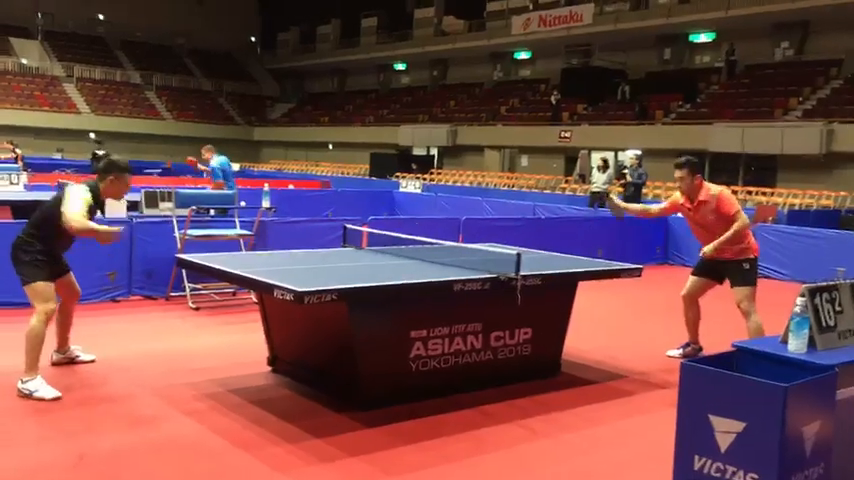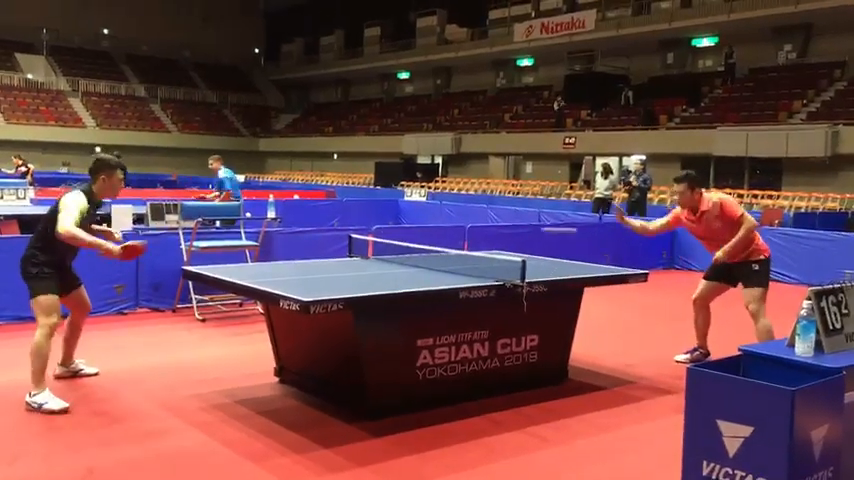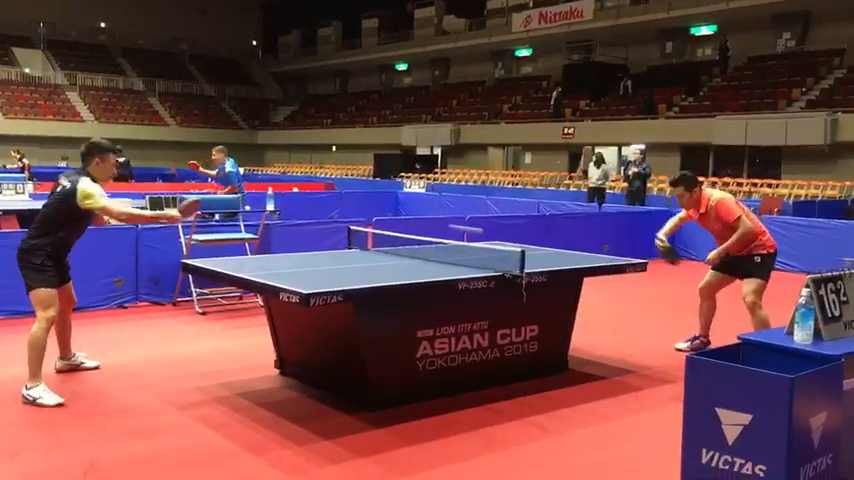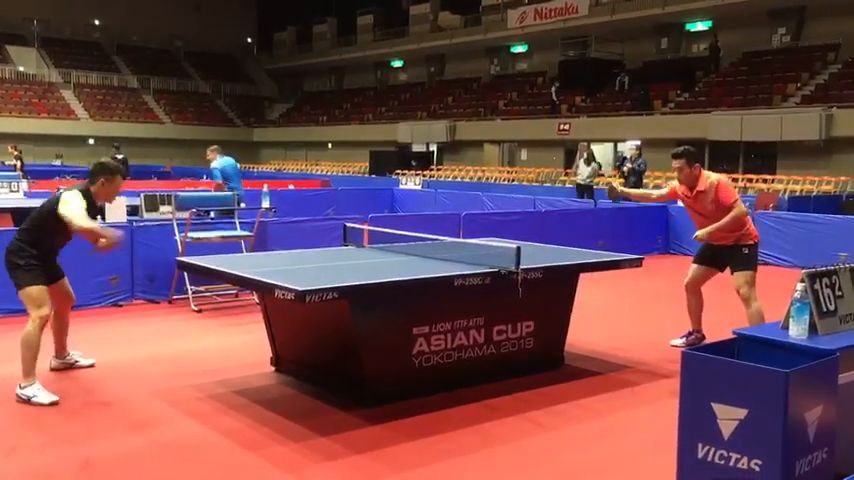
dt=0.5s
person 1, frame 1
left shoulder: (93, 196)
right shoulder: (80, 192)
right elbow: (72, 223)
left wrist: (99, 233)
right wrist: (107, 232)
left hip: (48, 252)
right hip: (32, 252)
left knee: (71, 296)
right knee: (46, 309)
left ankle: (63, 351)
right ankle: (29, 379)
person 1, frame 2
left shoulder: (92, 199)
right shoulder: (77, 198)
right elbow: (65, 231)
left wrist: (104, 231)
right wrist: (104, 246)
left hip: (59, 265)
right hip: (40, 265)
left knee: (82, 309)
right knee: (50, 322)
left ankle: (67, 364)
right ankle: (37, 393)
person 1, frame 3
left shoulder: (72, 178)
right shoulder: (86, 185)
right elbow: (121, 213)
left wrist: (97, 216)
right wrist: (165, 216)
left hip: (51, 254)
right hip: (36, 255)
left knee: (66, 306)
right knee: (48, 315)
left ankle: (66, 358)
right ankle: (33, 387)
person 1, frame 4
left shoulder: (89, 201)
right shoulder: (75, 198)
right elbow: (81, 225)
left wrist: (96, 237)
right wrist: (109, 236)
left hip: (42, 256)
right hip: (24, 257)
left knee: (66, 302)
right knee: (40, 314)
left ankle: (61, 356)
right ankle: (27, 385)
person 2, frame 1
left shoulder: (718, 194)
right shoulder: (681, 199)
left elbow: (744, 223)
right elbow: (654, 210)
left wrist: (717, 244)
right wrist: (622, 206)
left hip: (741, 253)
right hip: (715, 256)
left knee: (746, 307)
right knee: (688, 296)
right ankle: (694, 346)
person 2, frame 2
left shoulder: (720, 202)
right shoulder: (682, 213)
left elbow: (751, 224)
right elbow: (651, 228)
left wrist: (727, 249)
right wrist: (626, 221)
left hip: (753, 256)
right hip: (725, 260)
left knee: (755, 310)
right knee: (699, 300)
right ankle: (702, 349)
person 2, frame 3
left shoulder: (718, 201)
right shoulder: (693, 207)
left elbow: (747, 229)
right elbow: (676, 220)
left wrist: (719, 252)
right wrist: (662, 235)
left hip: (758, 249)
right hip: (734, 252)
left knee: (751, 300)
right knee: (705, 290)
right ankle: (702, 338)
person 2, frame 4
left shoulder: (716, 183)
right shoulder: (681, 188)
left elbow: (741, 212)
right elbow: (653, 195)
left wrist: (711, 230)
right wrist: (622, 191)
left hip: (741, 240)
right hip: (715, 243)
left knee: (745, 292)
right knee: (691, 284)
right ankle: (697, 333)
